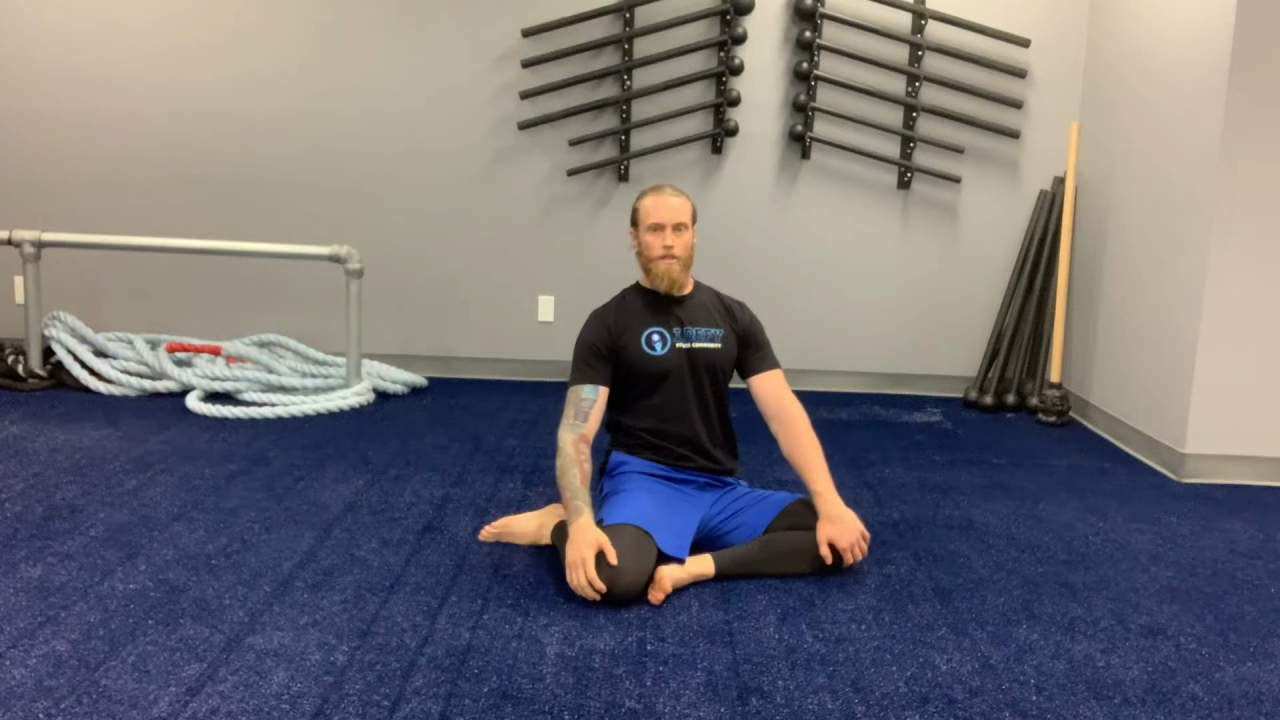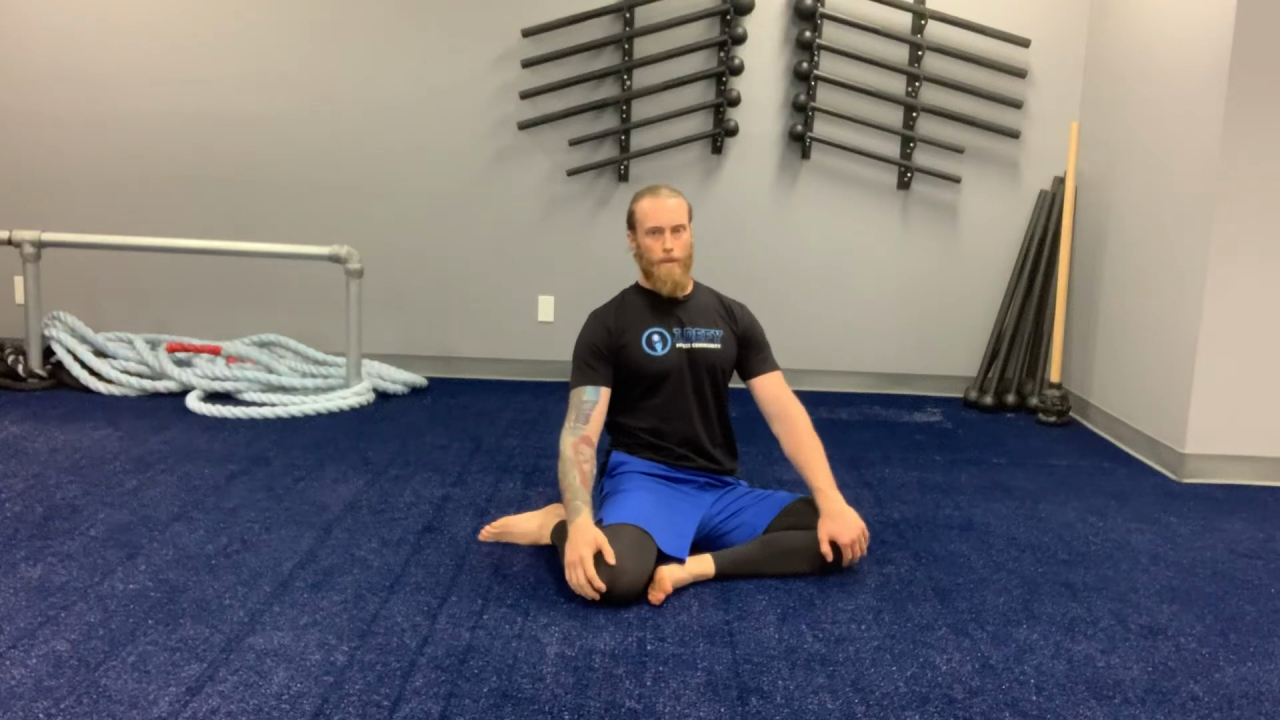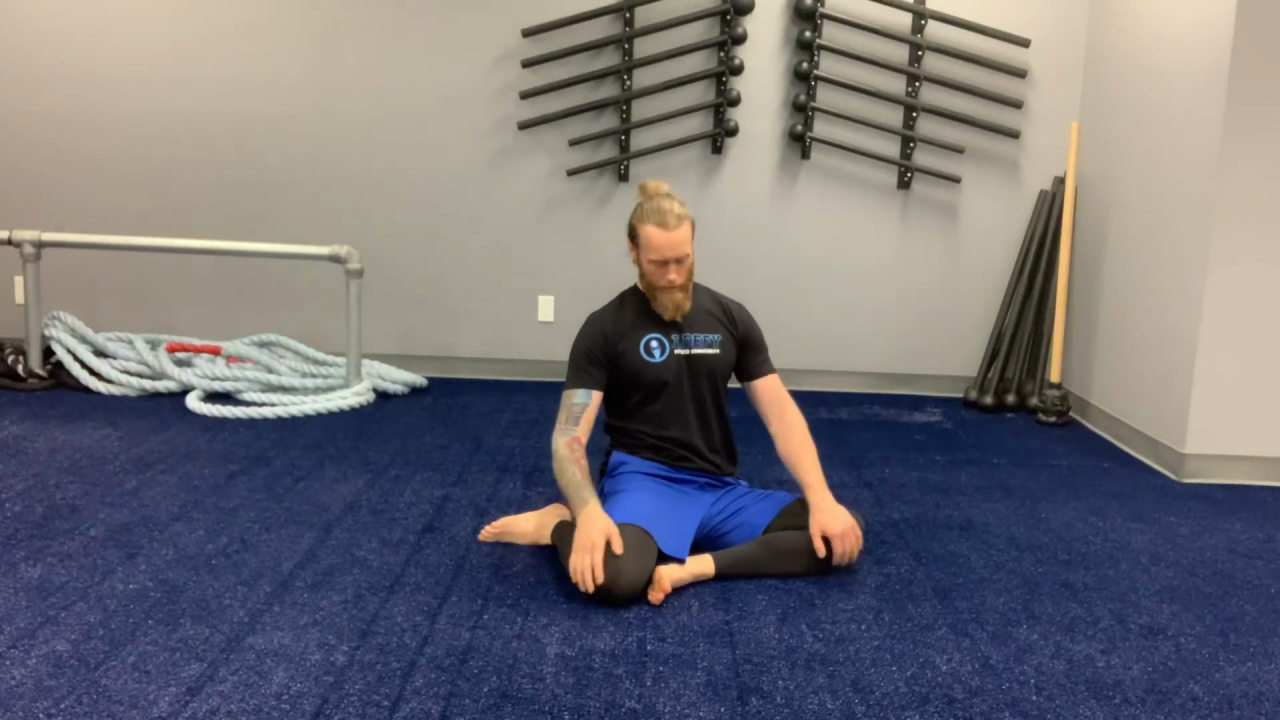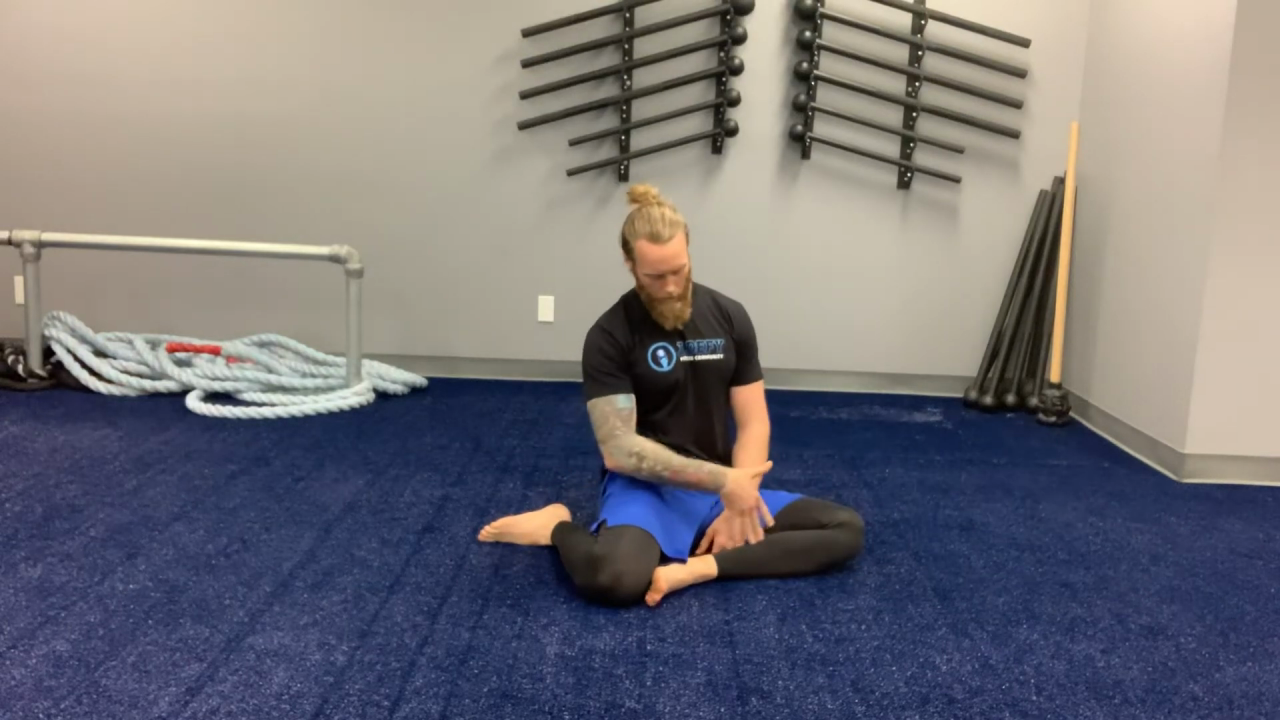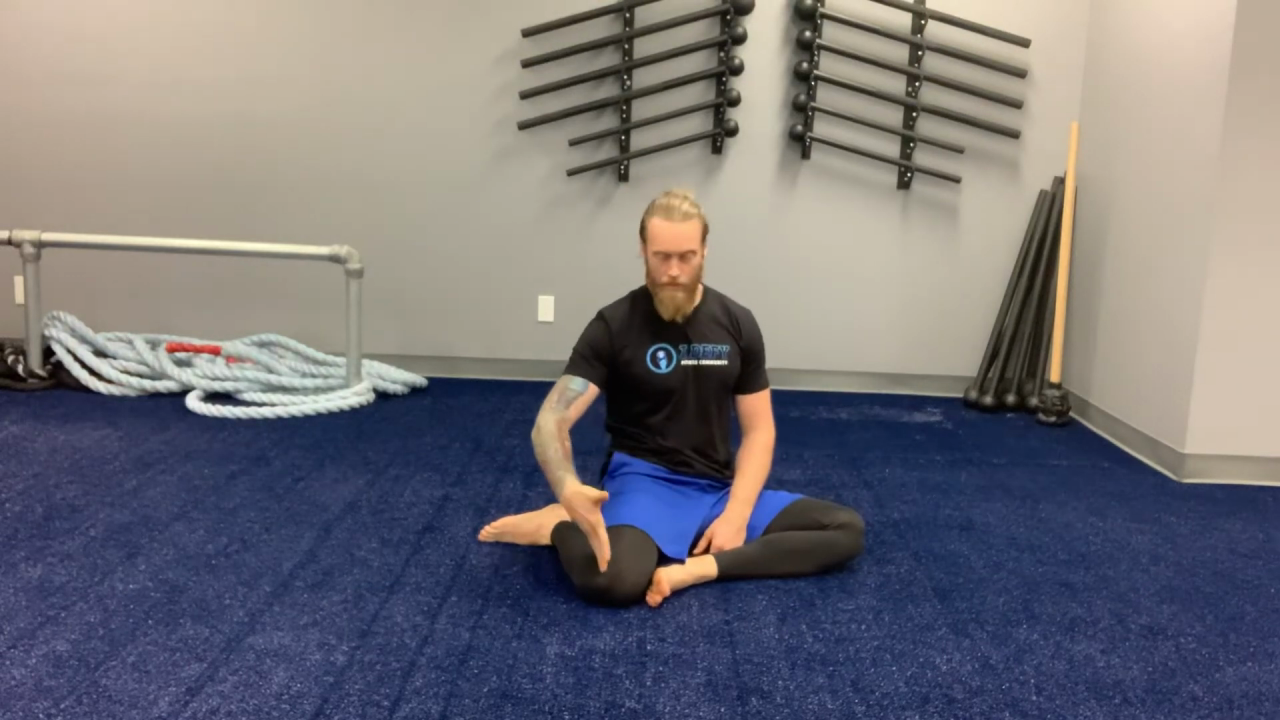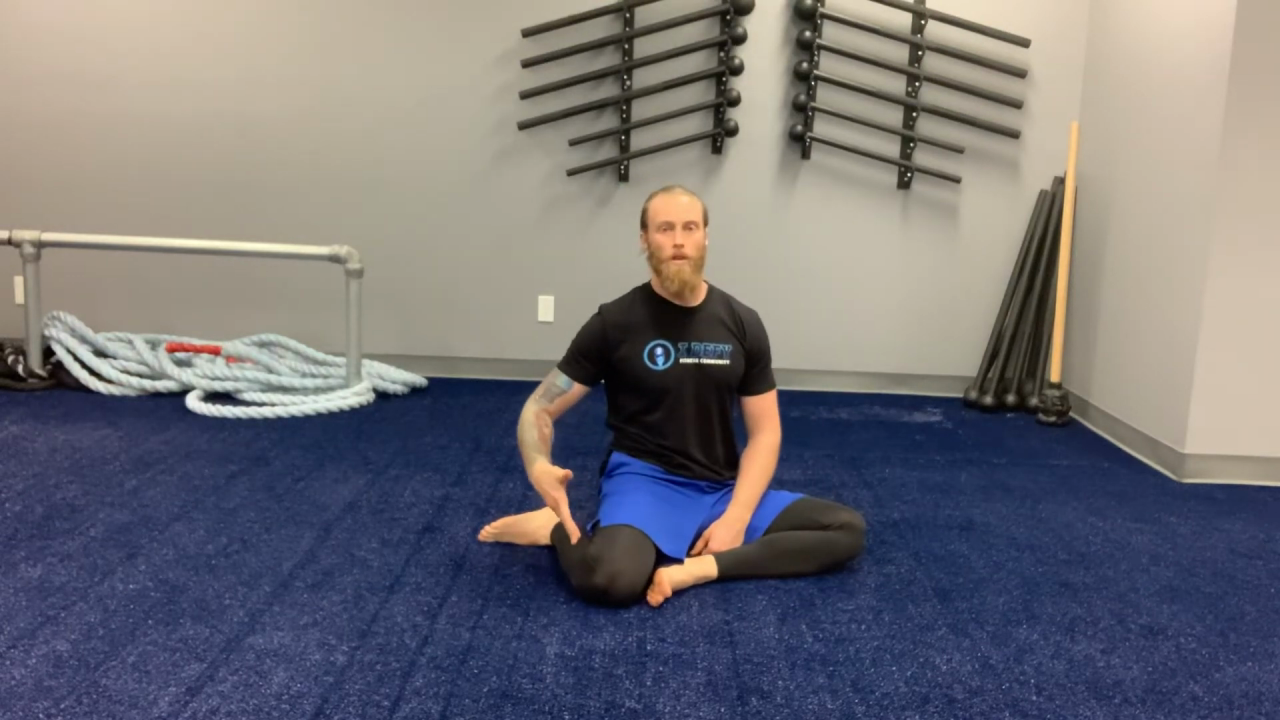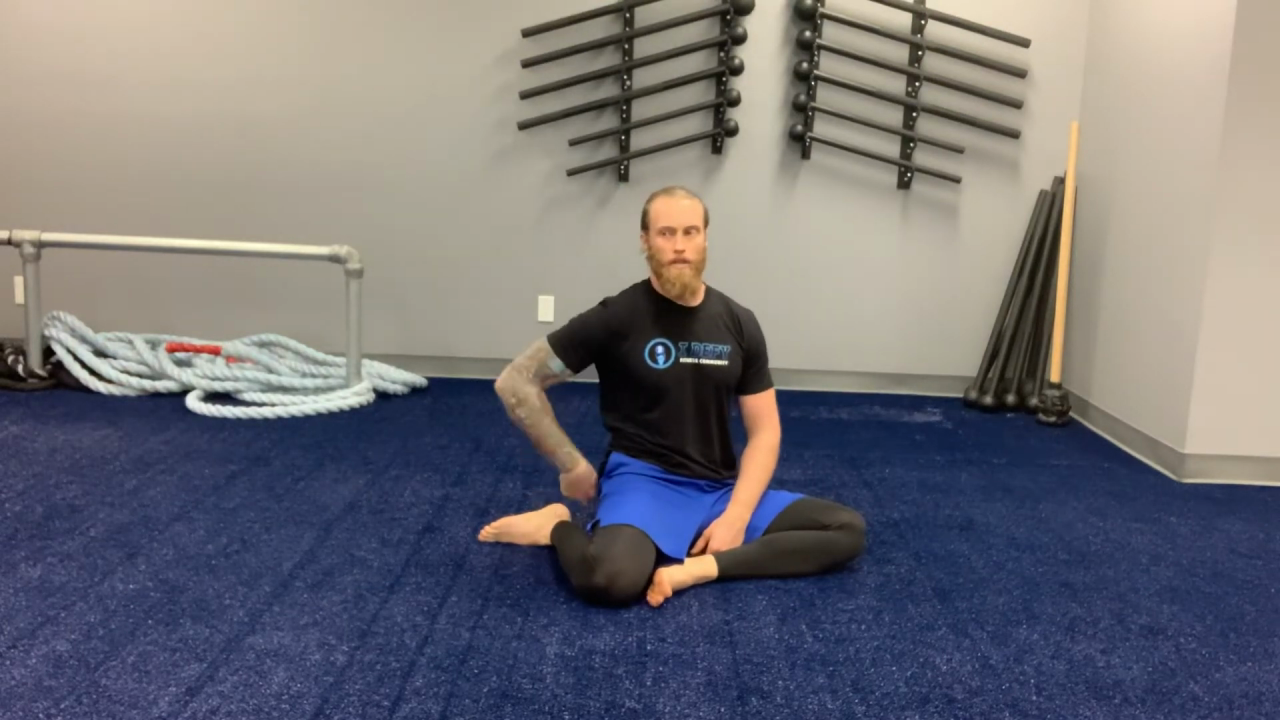
dt=0.7s
person 1, frame 1
left shoulder: (732, 316)
right shoulder: (609, 323)
left elbow: (783, 412)
right elbow: (577, 432)
left wrist: (830, 504)
right wrist: (581, 523)
left hip: (721, 489)
right hip: (644, 480)
left knee: (843, 540)
right knee: (616, 578)
left ankle: (695, 567)
right ankle: (559, 524)
person 1, frame 2
left shoulder: (732, 316)
right shoulder: (608, 324)
left elbow: (784, 413)
right elbow: (580, 433)
left wrist: (832, 502)
right wrist: (580, 523)
left hip: (721, 488)
right hip: (643, 480)
left knee: (842, 541)
right knee: (616, 578)
left ankle: (694, 566)
right ankle: (557, 525)
person 1, frame 3
left shoulder: (731, 317)
right shoulder: (606, 327)
left elbow: (781, 413)
right elbow: (567, 439)
left wrist: (819, 498)
right wrist: (588, 510)
left hip: (720, 489)
right hip: (643, 481)
left knee: (842, 532)
right knee: (615, 577)
left ankle: (694, 567)
right ankle: (556, 526)
person 1, frame 4
left shoulder: (730, 317)
right shoulder: (610, 336)
left elbow: (753, 425)
right elbow: (619, 450)
left wrist: (734, 511)
right wrist: (724, 480)
left hip: (719, 489)
right hip: (646, 488)
left knee: (846, 528)
right knee: (616, 577)
left ankle: (694, 568)
right ankle: (559, 527)
person 1, frame 5
left shoulder: (737, 323)
right shoulder: (613, 326)
left elbow: (758, 431)
right elbow: (551, 422)
left wrist: (737, 514)
right wrist: (568, 490)
left hip: (720, 488)
right hip: (646, 483)
left knee: (847, 529)
right knee: (614, 578)
left ankle: (696, 568)
right ankle: (555, 526)
person 1, frame 6
left shoulder: (742, 323)
right shoulder: (614, 323)
left elbow: (765, 433)
right elbow: (540, 408)
left wrist: (736, 517)
right wrist: (538, 467)
left hip: (723, 489)
right hip: (644, 482)
left knee: (848, 529)
right knee: (611, 579)
left ankle: (696, 568)
right ankle: (556, 528)
person 1, frame 7
left shoulder: (739, 323)
right shoulder: (614, 318)
left elbow: (765, 432)
right elbow: (514, 382)
left wrist: (737, 516)
right wrist: (571, 463)
left hip: (720, 489)
right hip: (643, 481)
left knee: (848, 529)
right knee: (612, 578)
left ankle: (695, 569)
right ankle: (556, 526)
